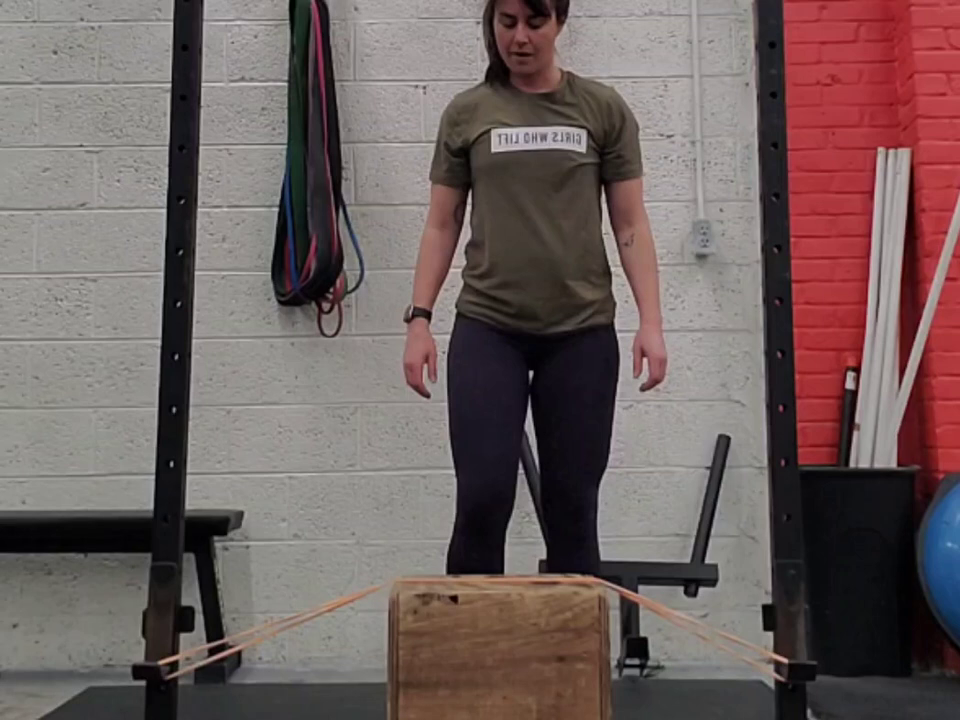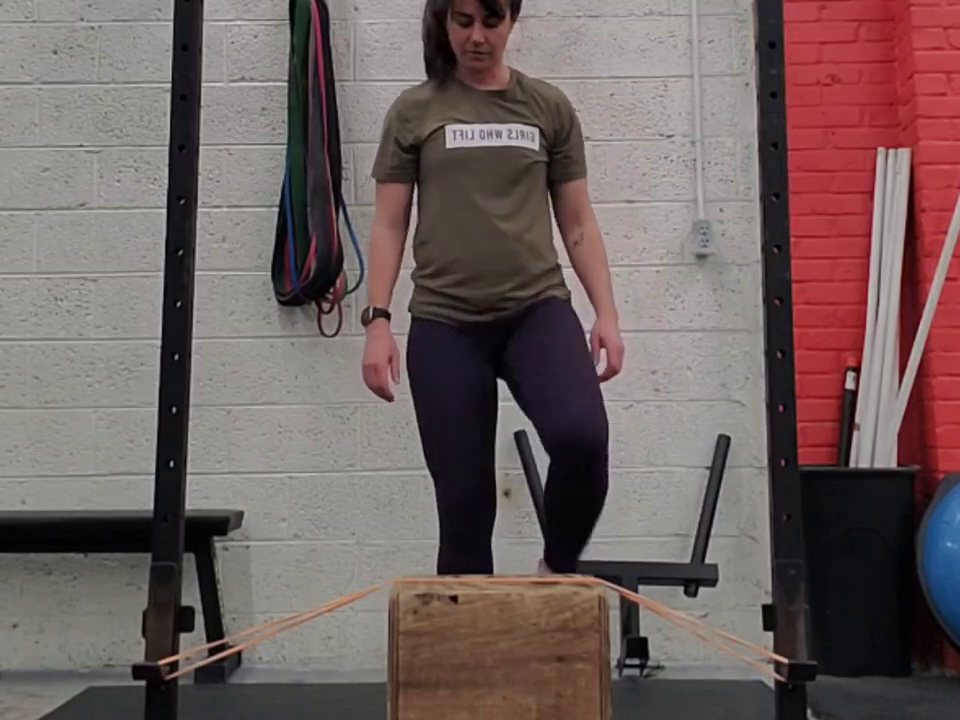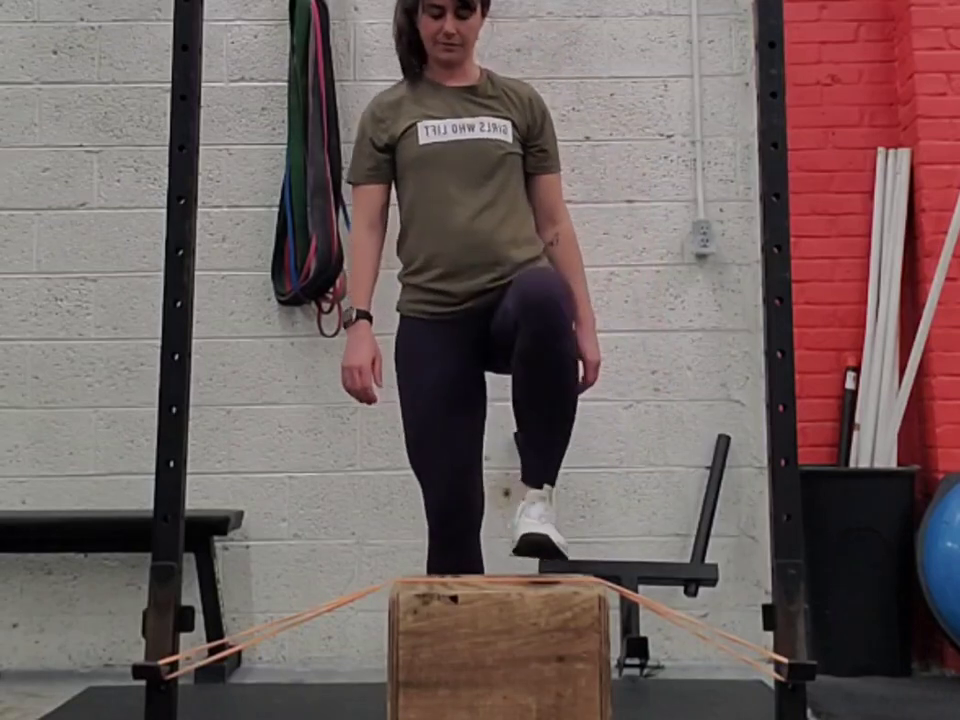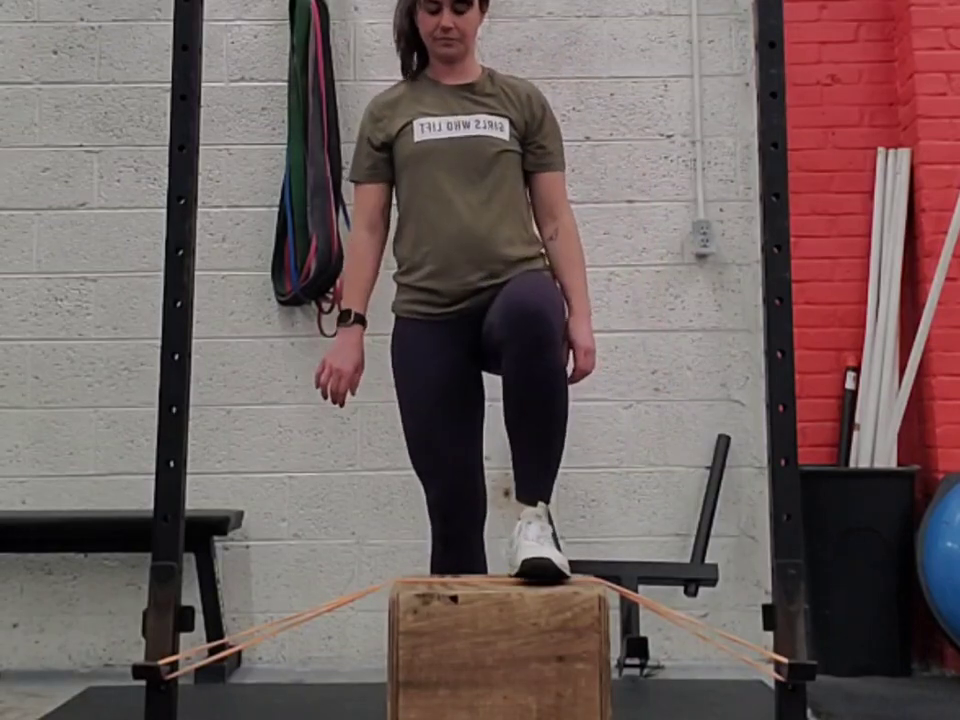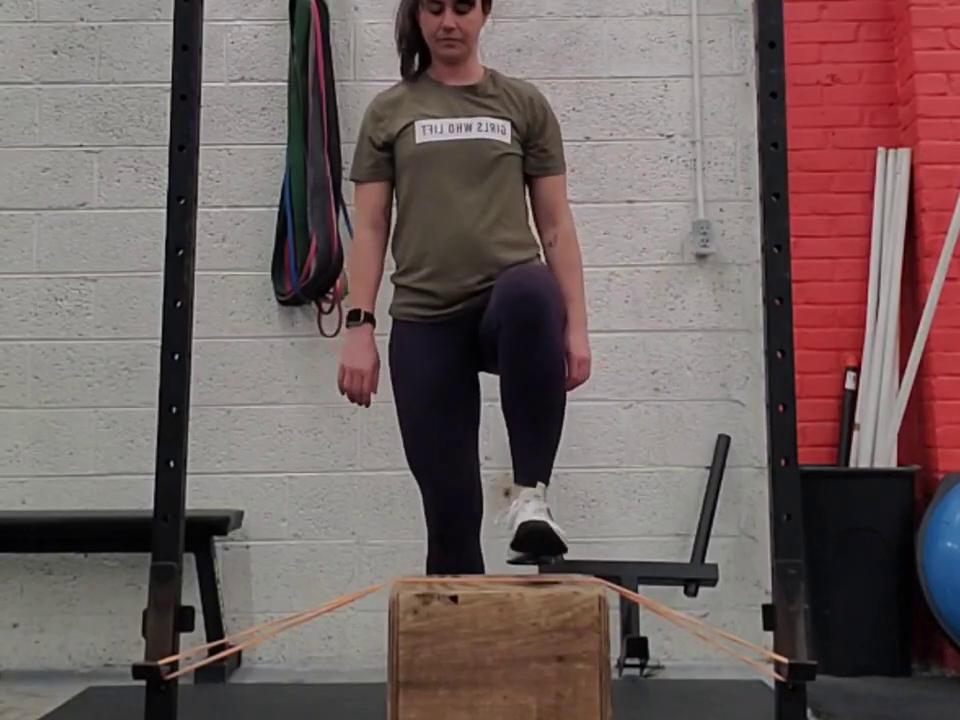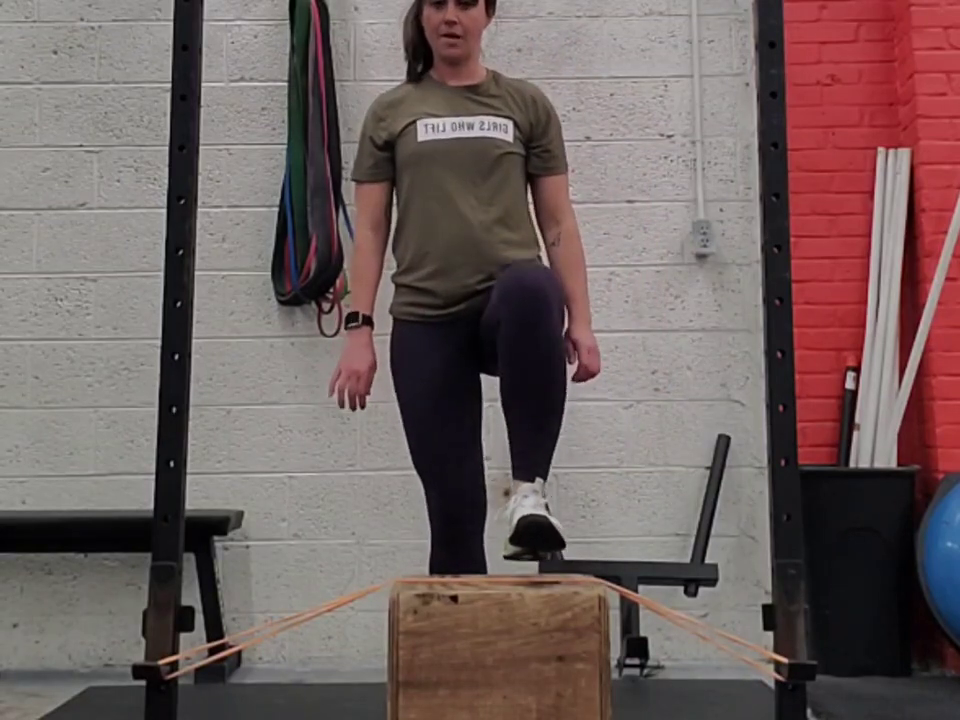
dt=0.4s
person 1, frame 1
left shoulder: (603, 108)
right shoulder: (466, 113)
left elbow: (630, 224)
right elbow: (442, 227)
left wrist: (650, 322)
right wrist: (418, 319)
left hip: (580, 332)
right hip: (487, 328)
left knee: (572, 507)
right knee: (483, 498)
person 1, frame 2
left shoulder: (549, 106)
right shoulder: (413, 110)
left elbow: (578, 224)
right elbow: (389, 225)
left wrist: (607, 315)
right wrist: (377, 321)
left hip: (535, 310)
right hip: (445, 325)
left knee: (582, 444)
right knee: (464, 502)
left ankle: (558, 578)
person 1, frame 3
left shoulder: (521, 102)
right shoulder: (387, 113)
left elbow: (554, 222)
right elbow: (368, 228)
left wrist: (584, 320)
right wrist: (358, 324)
left hip: (515, 299)
right hip: (432, 320)
left knee: (544, 299)
right knee: (451, 504)
left ankle: (537, 494)
person 1, frame 4
left shoulder: (522, 100)
right shoulder: (388, 111)
left elbow: (554, 217)
right elbow: (369, 228)
left wrist: (579, 312)
right wrist: (350, 326)
left hip: (510, 293)
right hip: (427, 319)
left knee: (532, 311)
right knee: (452, 503)
left ankle: (534, 514)
person 1, frame 5
left shoulder: (523, 103)
right shoulder: (389, 111)
left elbow: (555, 223)
right elbow: (370, 229)
left wrist: (575, 324)
right wrist: (359, 328)
left hip: (505, 304)
right hip: (423, 321)
left knee: (529, 292)
right knee: (449, 503)
left ankle: (531, 494)
person 1, frame 6
left shoulder: (526, 104)
right shoulder: (391, 112)
left elbow: (557, 222)
right elbow: (370, 229)
left wrist: (580, 320)
right wrist: (357, 330)
left hip: (505, 304)
right hip: (425, 323)
left knee: (529, 290)
right knee: (452, 503)
left ankle: (529, 491)
